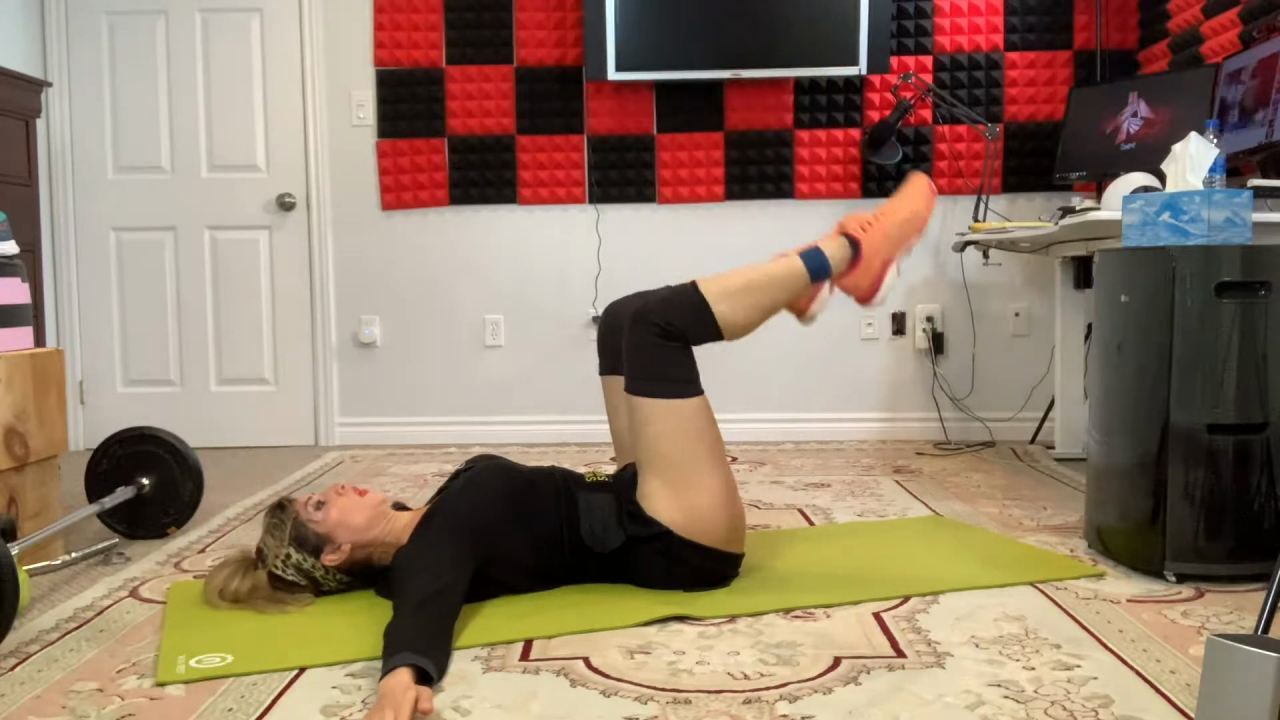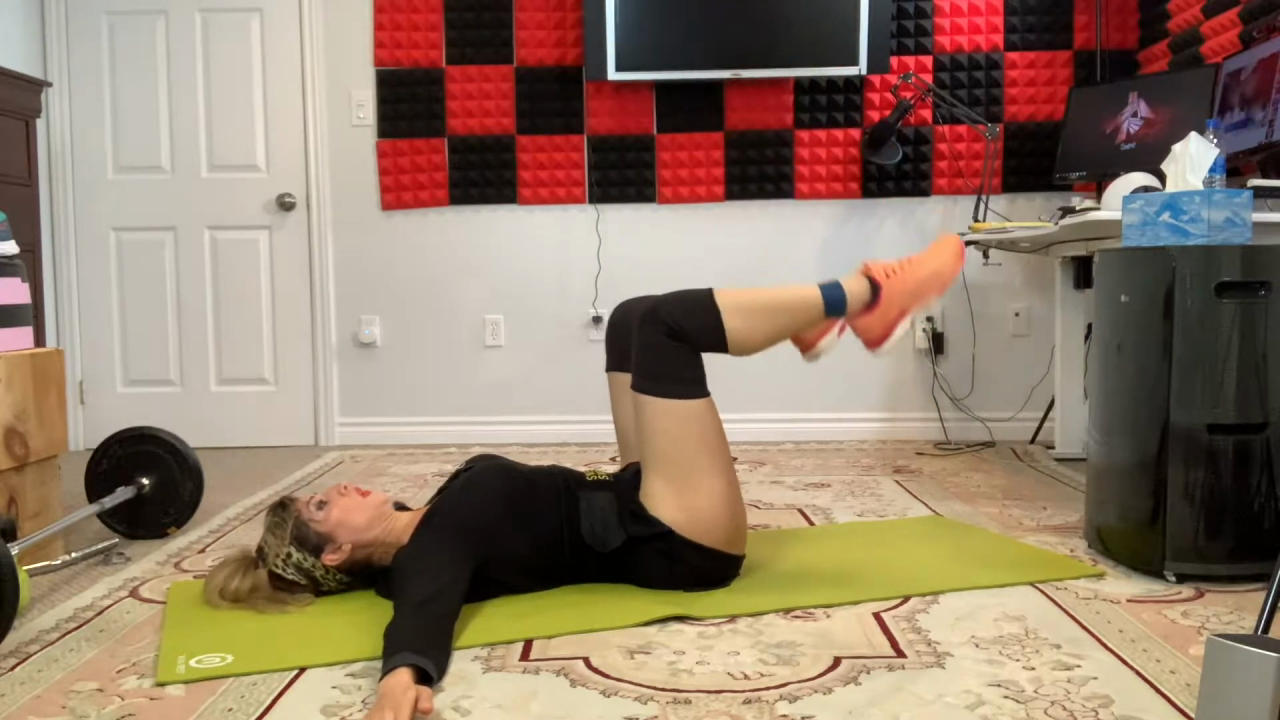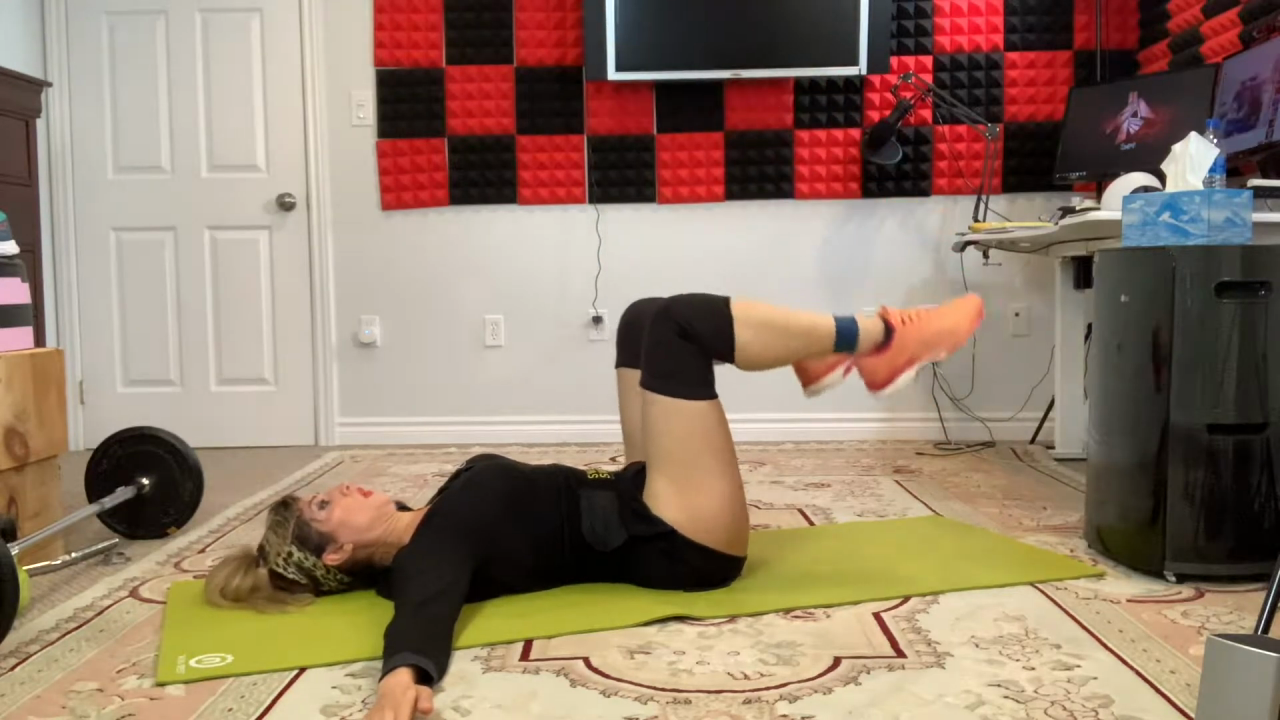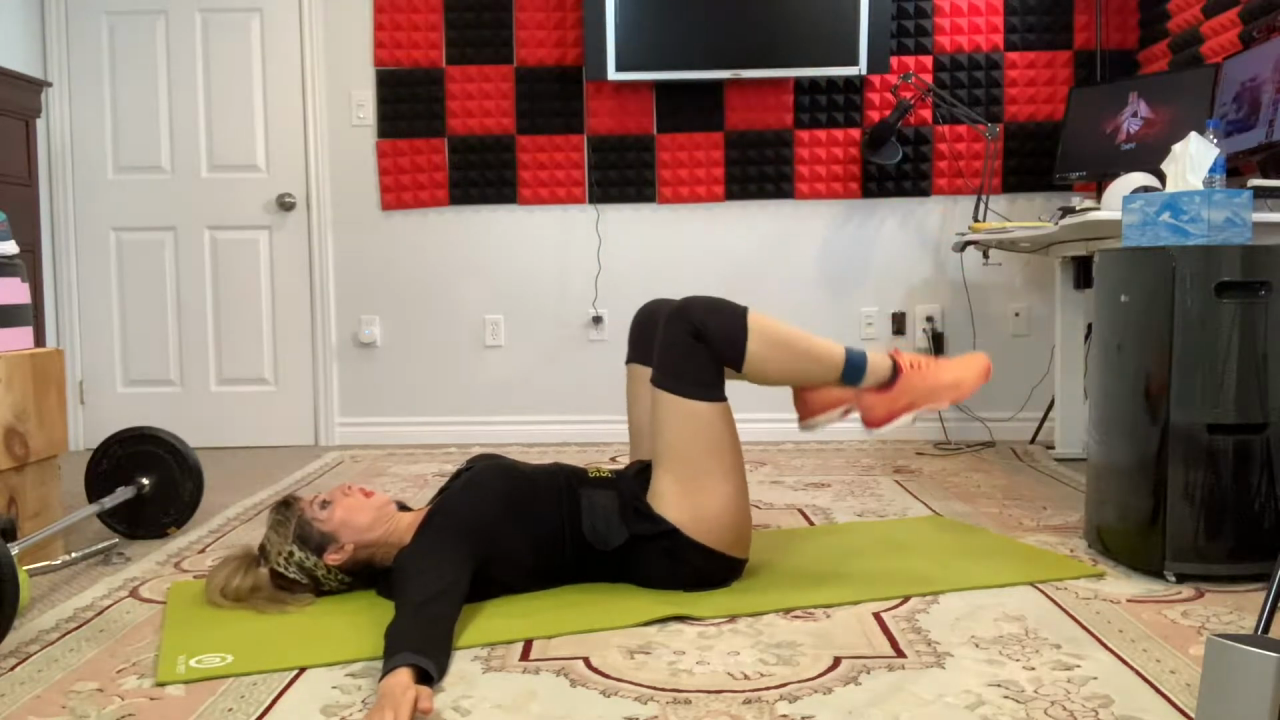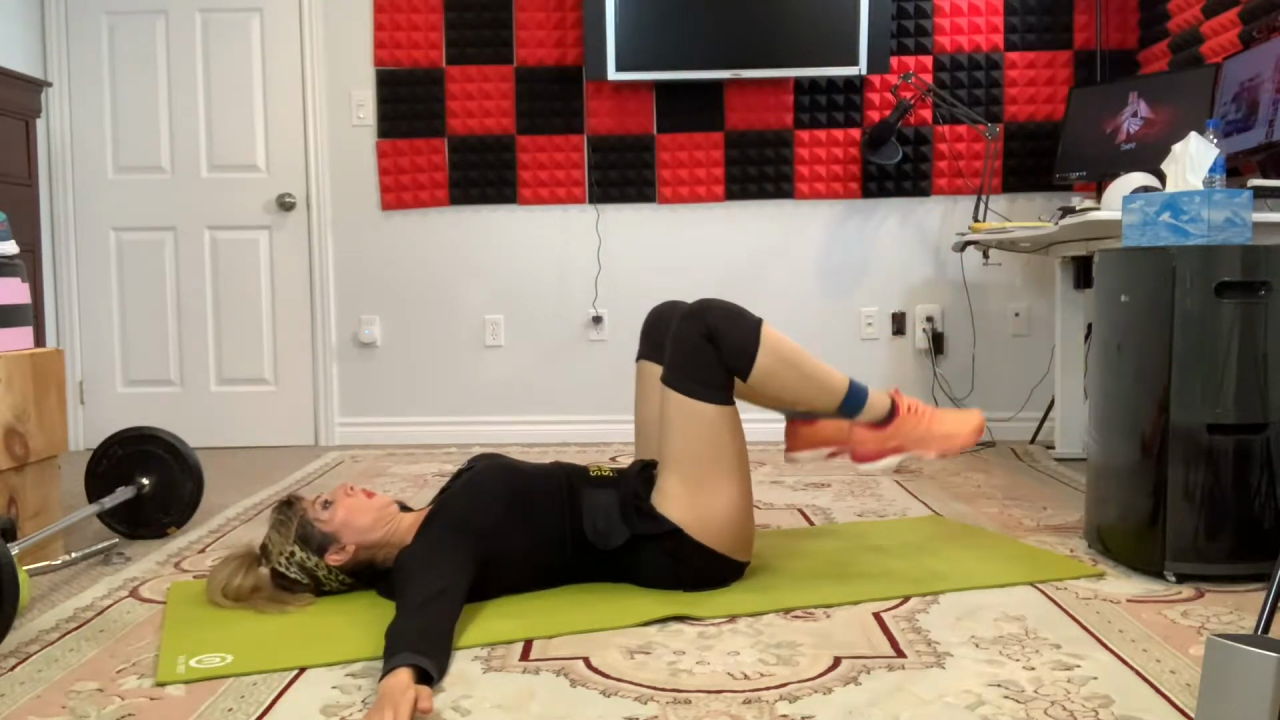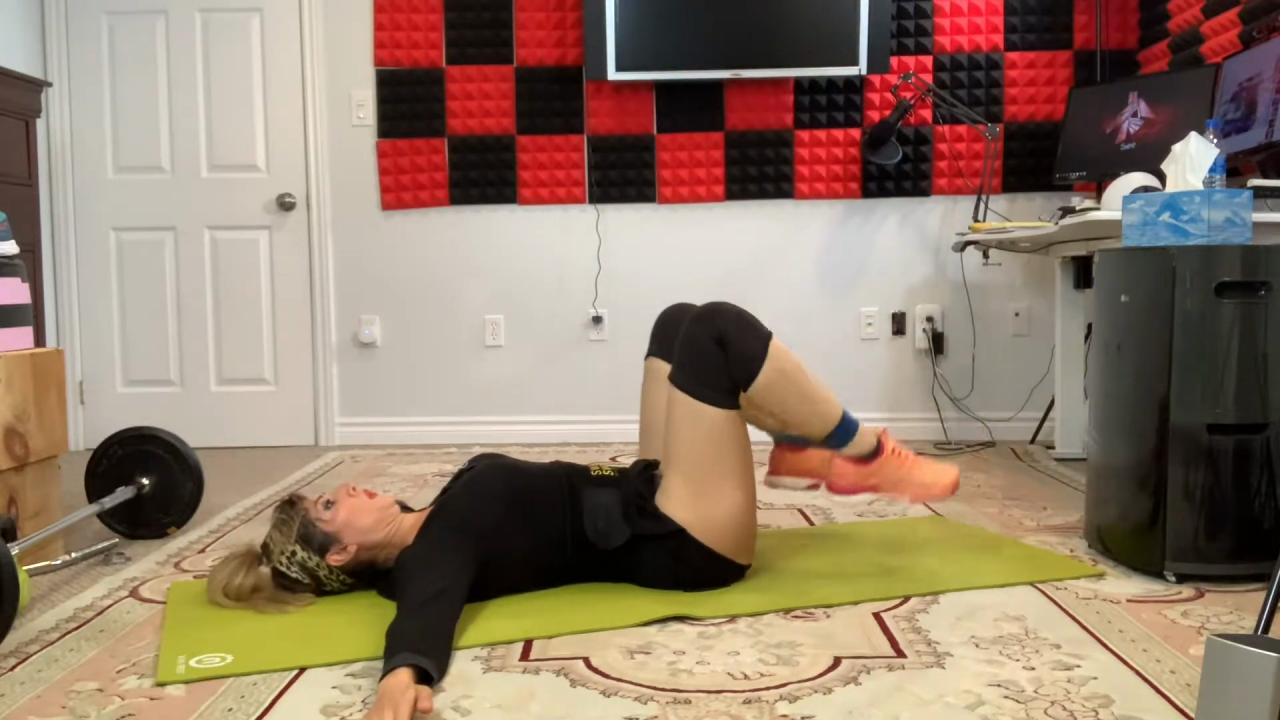
dt=0.1s
person 1, frame 1
left shoulder: (415, 532)
right shoulder: (415, 563)
right elbow: (424, 611)
left hip: (628, 517)
right hip: (678, 548)
left knee: (628, 323)
right knee: (649, 324)
left ankle: (805, 272)
right ankle: (845, 252)
person 1, frame 2
left shoulder: (418, 531)
right shoulder: (419, 563)
right elbow: (425, 614)
left hip: (635, 513)
right hip: (680, 541)
left knee: (638, 322)
right knee: (659, 324)
left ankle: (810, 315)
right ankle: (865, 298)
person 1, frame 3
left shoulder: (416, 536)
right shoulder: (417, 568)
right elbow: (424, 617)
left hip: (634, 511)
right hip: (677, 545)
left knee: (648, 322)
right knee: (674, 324)
left ankle: (820, 348)
right ankle: (876, 337)
person 1, frame 4
left shoulder: (422, 531)
right shoulder: (422, 562)
right elbow: (425, 613)
left hip: (639, 503)
right hip: (679, 543)
left knee: (660, 320)
right knee: (692, 323)
left ankle: (830, 385)
right ankle: (883, 380)
person 1, frame 5
left shoulder: (422, 531)
right shoulder: (423, 562)
right elbow: (424, 615)
left hip: (637, 500)
right hip: (681, 543)
left knee: (671, 321)
right knee: (704, 327)
left ankle: (821, 421)
right ankle: (881, 417)
person 1, frame 6
left shoulder: (422, 531)
right shoulder: (423, 562)
right elbow: (427, 613)
left hip: (646, 500)
right hip: (683, 543)
left knee: (685, 324)
right knee: (717, 331)
left ankle: (805, 453)
right ankle: (870, 458)
